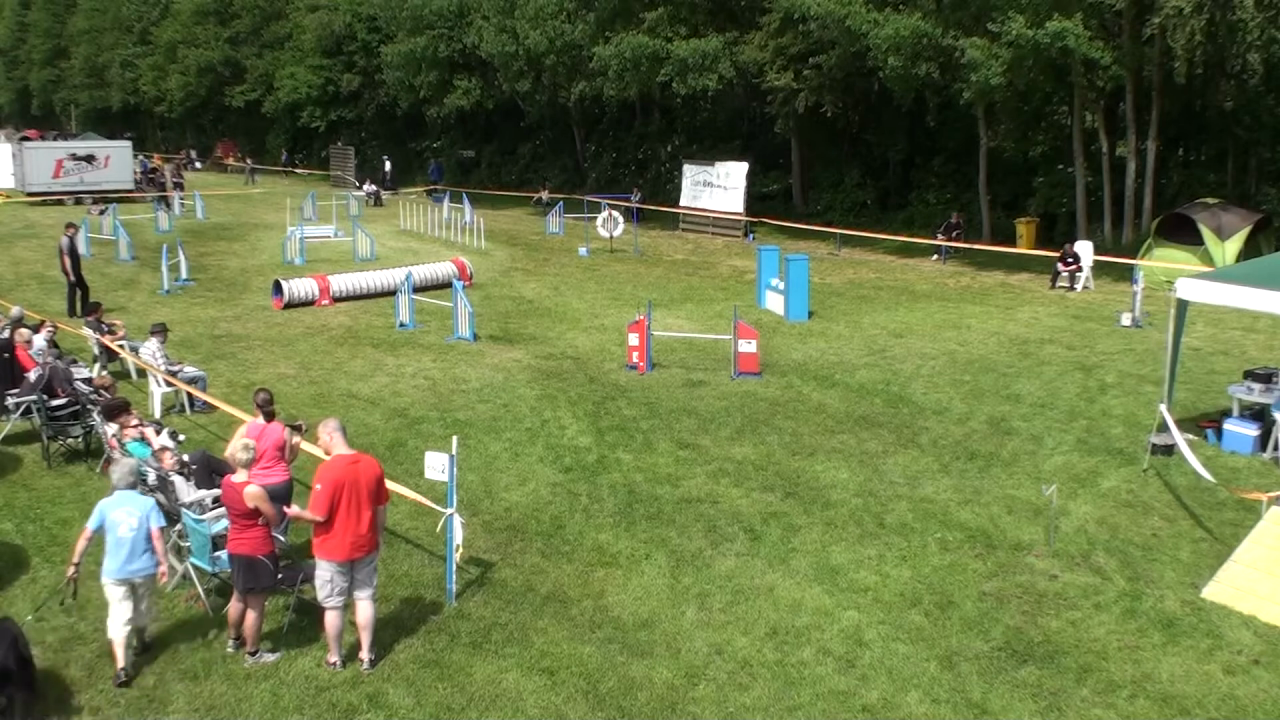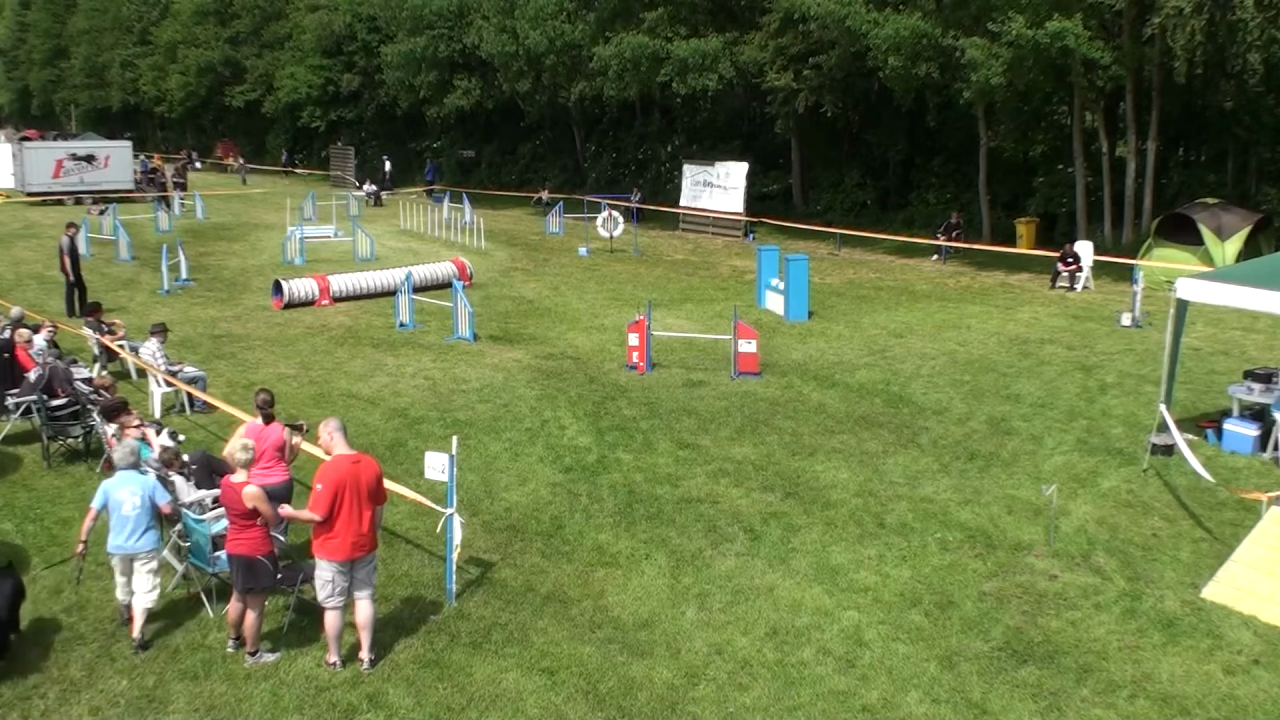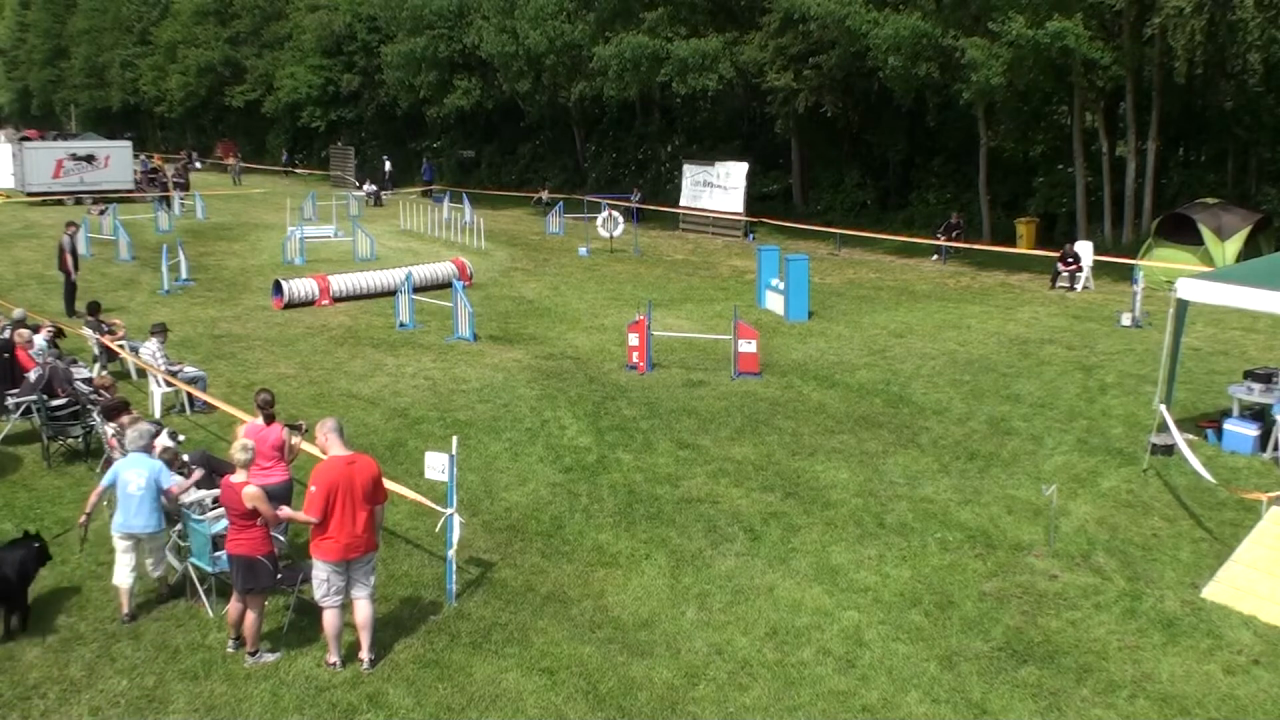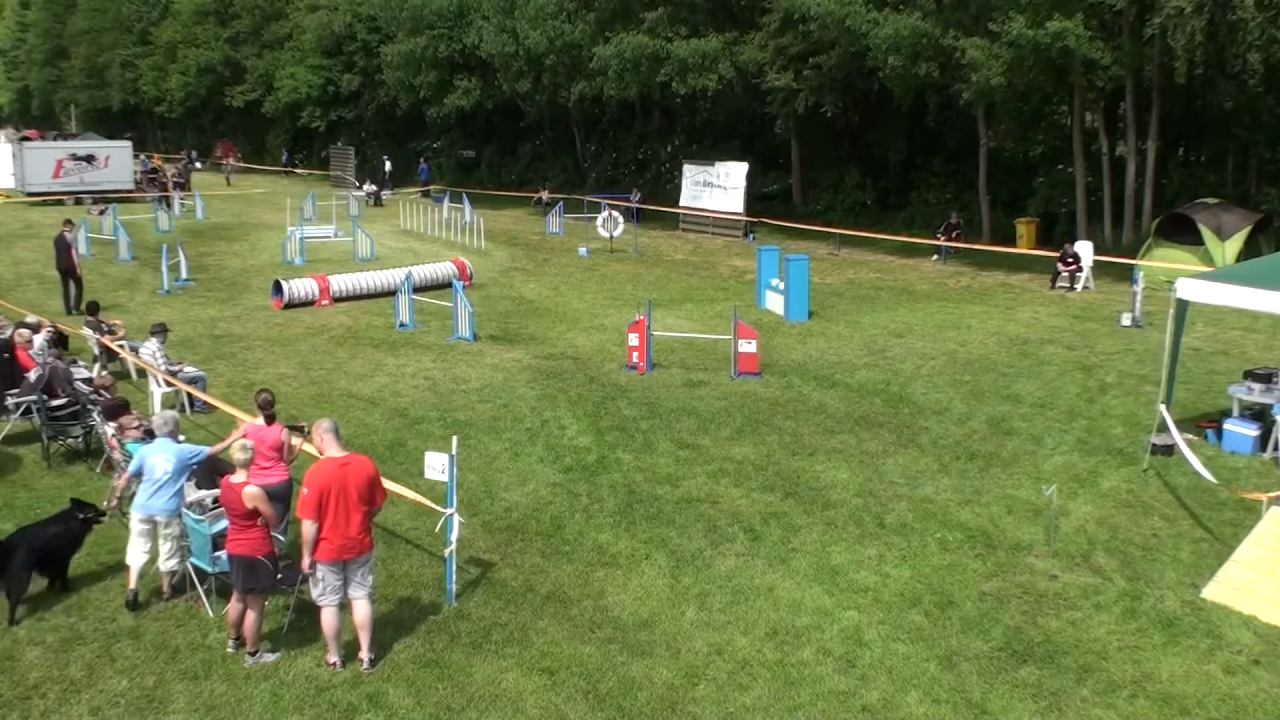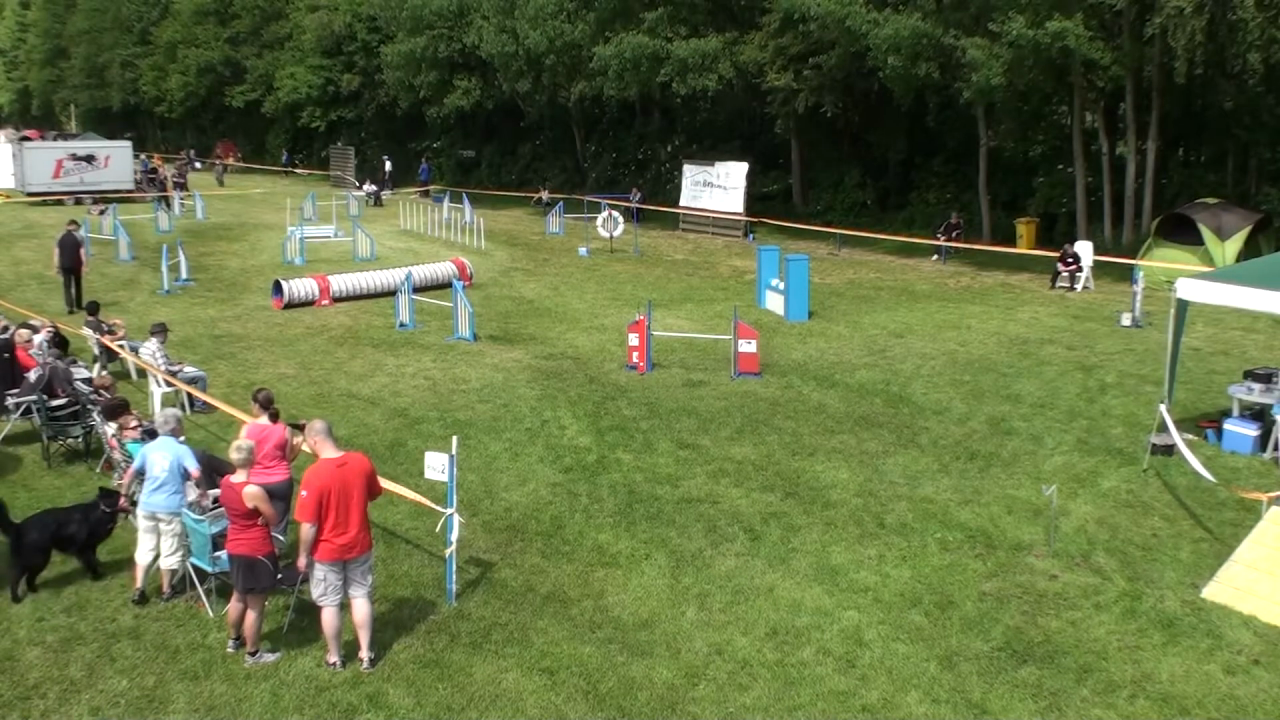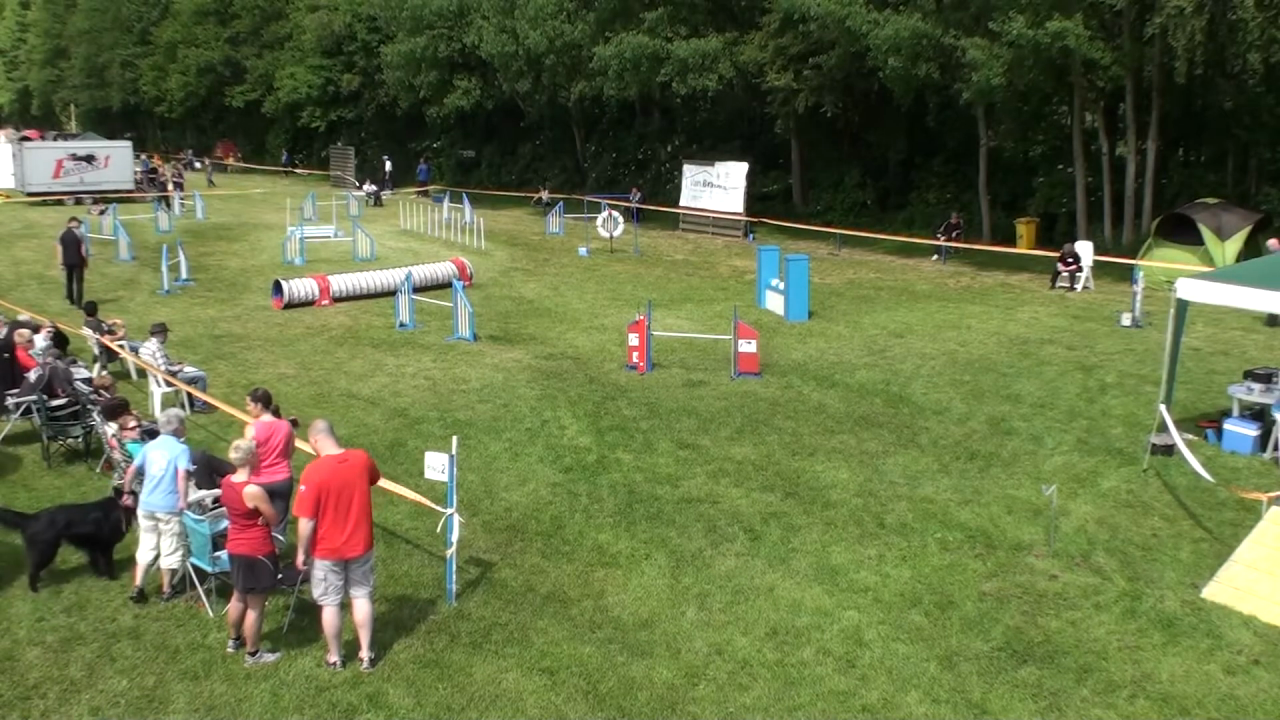
dt=0.5s
person 1, frame 1
left shoulder: (328, 469)
right shoulder: (372, 464)
left elbow: (319, 515)
right elbow: (381, 507)
left wrist: (298, 514)
right wrist: (377, 536)
left hip: (333, 549)
right hip: (365, 545)
left knee: (332, 605)
right knee: (365, 598)
left ankle: (335, 657)
right ankle: (366, 655)
person 1, frame 2
left shoulder: (329, 469)
right shoulder: (371, 464)
left elbow: (318, 515)
right elbow: (378, 507)
left wrist: (292, 513)
left hip: (334, 549)
right hip: (364, 545)
left knee: (333, 604)
right knee: (364, 597)
left ankle: (334, 657)
right ankle: (366, 655)
person 1, frame 3
left shoulder: (323, 471)
right shoulder: (370, 464)
left elbow: (314, 517)
right elbow: (379, 507)
left wrist: (291, 515)
right wrist: (375, 536)
left hip: (330, 549)
right hip: (363, 545)
left knee: (331, 604)
right knee: (362, 598)
left ankle: (334, 657)
right ankle: (366, 655)
person 1, frame 4
left shoulder: (316, 473)
right shoulder: (366, 465)
left elbow: (309, 521)
right elbow: (377, 506)
left wrist: (306, 555)
left hip: (327, 550)
right hip: (360, 546)
left knee: (329, 604)
right knee: (361, 598)
left ankle: (334, 657)
right ankle: (366, 655)
person 1, frame 5
left shoulder: (314, 475)
right shoulder: (362, 462)
left elbow: (309, 524)
right elbow: (375, 493)
left wrist: (303, 555)
left hip: (327, 551)
right hip: (359, 544)
left knee: (329, 604)
right knee: (360, 597)
left ankle: (335, 657)
right ankle: (366, 654)
person 1, frame 6
left shoulder: (313, 471)
right shoulder: (362, 459)
left elbow: (306, 519)
left wrist: (301, 551)
left hip: (327, 550)
right hip: (361, 544)
left knee: (330, 603)
right knee: (362, 597)
left ankle: (335, 657)
right ankle: (366, 655)
person 2, frame 1
left shoulder: (226, 482)
right shoulder: (254, 490)
right elbow: (275, 519)
left hip: (235, 547)
right hip: (256, 552)
left knee: (239, 597)
right knee: (255, 606)
left ankle: (233, 640)
right ankle: (252, 654)
person 2, frame 2
left shoulder: (225, 482)
right shoulder: (253, 491)
right elbow: (274, 519)
left hip: (234, 547)
right hip: (256, 553)
left knee: (239, 596)
right knee: (255, 606)
left ankle: (233, 639)
right ankle: (253, 654)
person 2, frame 3
left shoulder: (225, 483)
right shoulder: (253, 491)
right elbow: (274, 520)
left hip: (234, 547)
right hip: (255, 553)
left knee: (238, 596)
right knee: (255, 606)
left ankle: (233, 640)
right ankle: (253, 654)
person 2, frame 4
left shoulder: (225, 483)
right shoulder: (253, 491)
right elbow: (274, 520)
left hip: (234, 547)
right hip: (256, 552)
left knee: (239, 596)
right knee: (255, 606)
left ankle: (233, 640)
right ankle: (253, 654)
person 2, frame 5
left shoulder: (225, 483)
right shoulder: (253, 490)
right elbow: (274, 519)
left hip: (234, 547)
right hip: (256, 552)
left knee: (239, 596)
right knee: (255, 605)
left ankle: (233, 640)
right ankle: (252, 654)
person 2, frame 6
left shoulder: (226, 482)
right shoulder: (254, 491)
right elbow: (275, 520)
left hip: (235, 547)
right hip: (256, 552)
left knee: (239, 596)
right knee: (255, 605)
left ankle: (233, 640)
right ankle: (253, 654)
person 3, frame 1
left shoulder: (104, 505)
right shoulder: (148, 503)
left elbow: (86, 536)
right elbow: (156, 537)
left wrist: (74, 564)
right wrist: (163, 563)
left hip: (114, 571)
right hip: (144, 569)
left knee: (119, 617)
right knee: (142, 607)
left ankle: (122, 667)
right ankle: (140, 643)
person 3, frame 2
left shoulder: (107, 485)
right shoulder: (150, 482)
left elbow: (92, 516)
right elbow: (167, 510)
left wrist: (83, 541)
right wrist: (172, 515)
left hip: (118, 546)
right hip: (146, 546)
left knee: (123, 585)
right knee: (144, 590)
left ankle: (126, 615)
right ankle: (137, 636)
person 3, frame 3
left shoulder: (119, 465)
right shoulder: (156, 466)
left elbow: (98, 491)
right elbow: (176, 490)
left wrist: (87, 514)
right wrist: (193, 480)
left hip: (122, 526)
right hip: (150, 526)
left knee: (124, 568)
right knee: (155, 561)
left ankle: (126, 612)
right ankle: (163, 591)
person 3, frame 4
left shoulder: (145, 451)
right shoulder: (183, 451)
left elbow: (126, 477)
right elbow: (213, 451)
left wrist: (116, 497)
right wrist: (233, 438)
left hip: (142, 508)
right hip: (168, 511)
left knee: (137, 549)
right knee: (168, 551)
left ankle: (132, 588)
right ankle: (167, 590)
person 3, frame 5
left shoulder: (148, 448)
right shoulder: (181, 449)
left elbow: (130, 474)
right elbow: (195, 474)
left wrist: (124, 495)
right wrist: (201, 490)
left hip: (146, 506)
right hip: (171, 508)
left knee: (145, 548)
right knee: (170, 550)
left ankle: (138, 590)
right ankle: (166, 590)
person 3, frame 6
left shoulder: (150, 446)
right shoulder: (181, 449)
left elbow: (131, 471)
right elbow: (182, 475)
left wrist: (127, 493)
right wrist: (183, 501)
left hip: (146, 505)
right hip: (169, 507)
left knee: (146, 547)
right knee: (170, 550)
left ankle: (137, 587)
right ankle: (167, 590)
